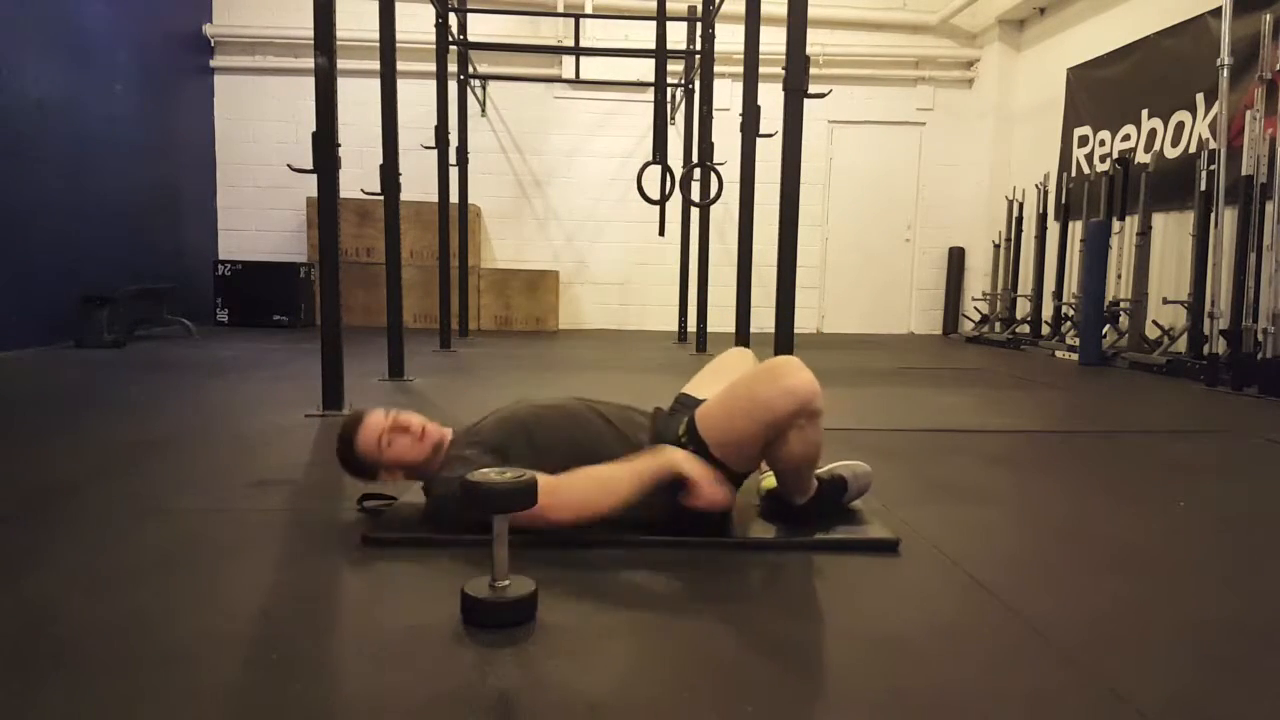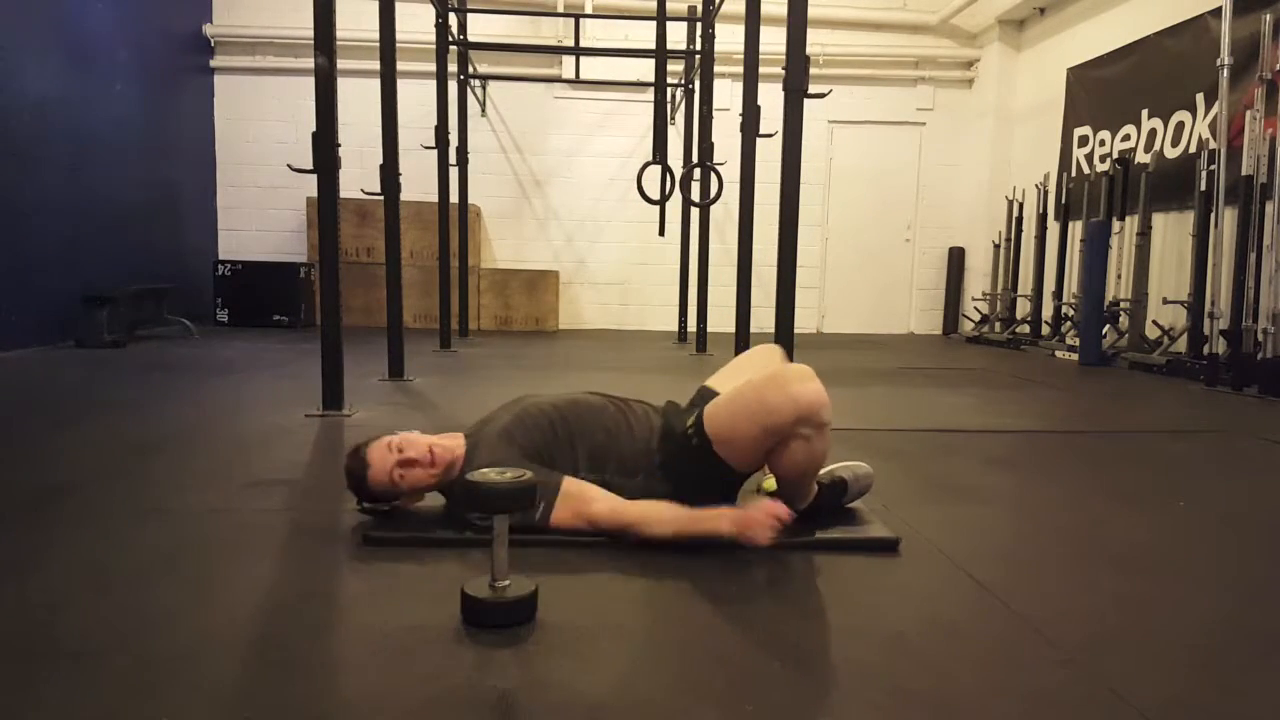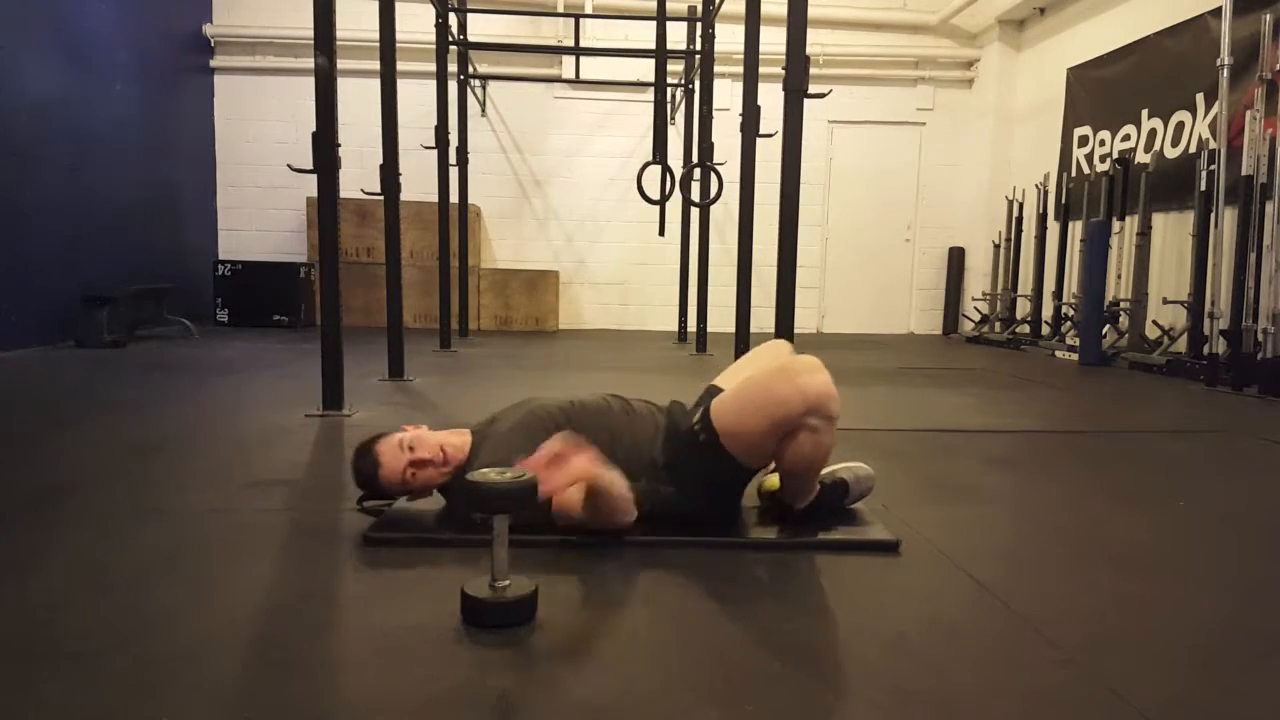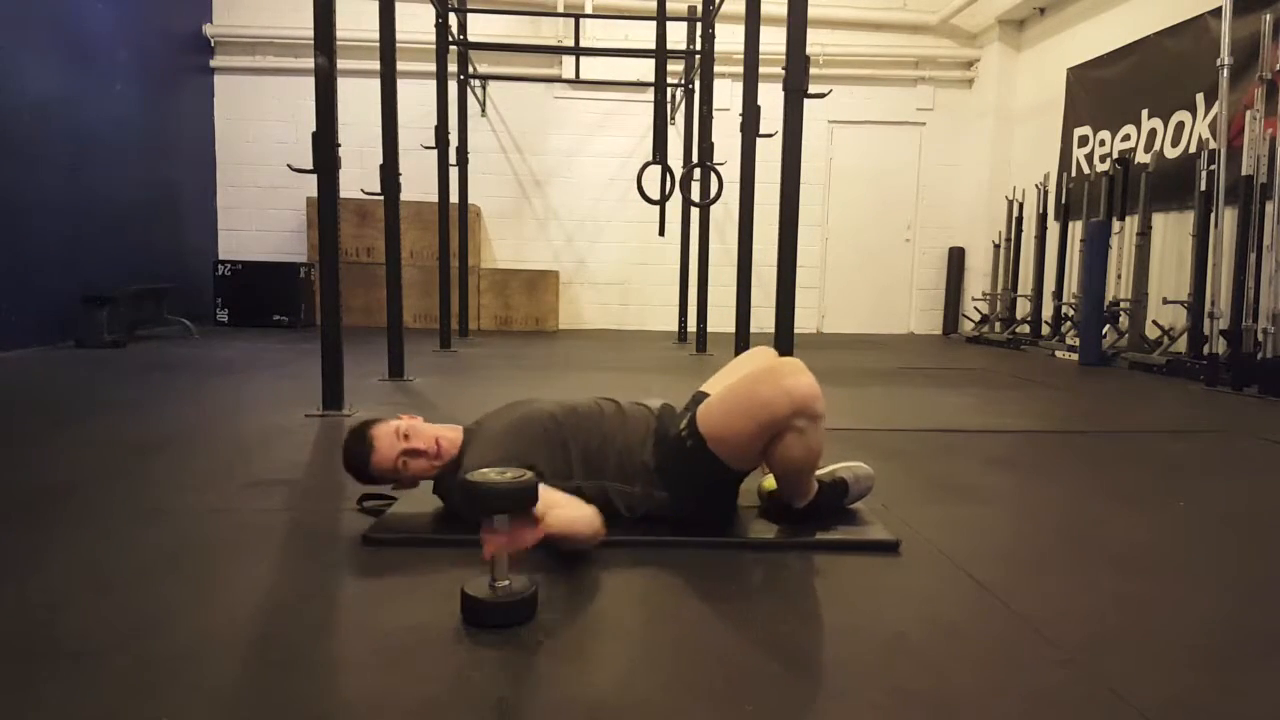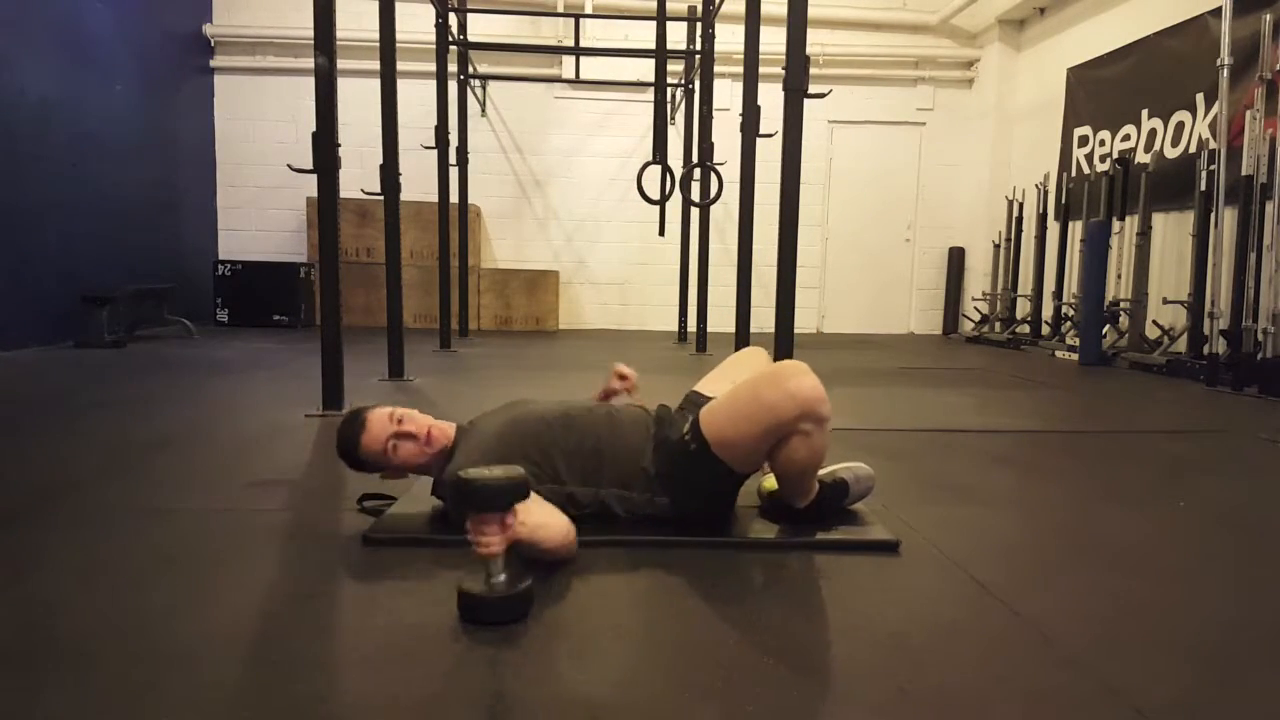
dt=0.2s
person 1, frame 1
left shoulder: (469, 443)
right shoulder: (452, 478)
right elbow: (561, 502)
right wrist: (667, 460)
left hip: (656, 433)
right hip: (657, 481)
left knee: (740, 360)
right knee: (792, 382)
left ankle: (790, 479)
right ankle: (801, 500)
person 1, frame 2
left shoulder: (483, 439)
right elbow: (609, 514)
right wrist: (726, 521)
left hip: (670, 430)
right hip: (679, 469)
left knee: (770, 356)
right knee: (800, 394)
left ankle: (792, 481)
right ankle: (803, 500)
person 1, frame 3
left shoulder: (489, 435)
right shoulder: (494, 476)
right elbow: (616, 511)
right wrist: (590, 475)
left hip: (673, 429)
right hip: (686, 471)
left knee: (781, 353)
right knee: (809, 386)
left ankle: (787, 476)
right ankle: (801, 500)
person 1, frame 4
left shoulder: (481, 434)
right shoulder: (476, 475)
right elbow: (589, 523)
right wrist: (534, 525)
left hip: (664, 436)
right hip: (679, 479)
left knee: (766, 358)
right knee: (794, 387)
left ankle: (788, 481)
right ankle: (801, 501)
person 1, frame 5
left shoulder: (476, 433)
right shoulder: (464, 474)
right elbow: (561, 532)
left wrist: (607, 397)
right wrist: (515, 527)
left hip: (662, 434)
right hip: (677, 481)
left knee: (755, 358)
right knee: (799, 390)
left ankle: (791, 480)
right ankle: (802, 501)
